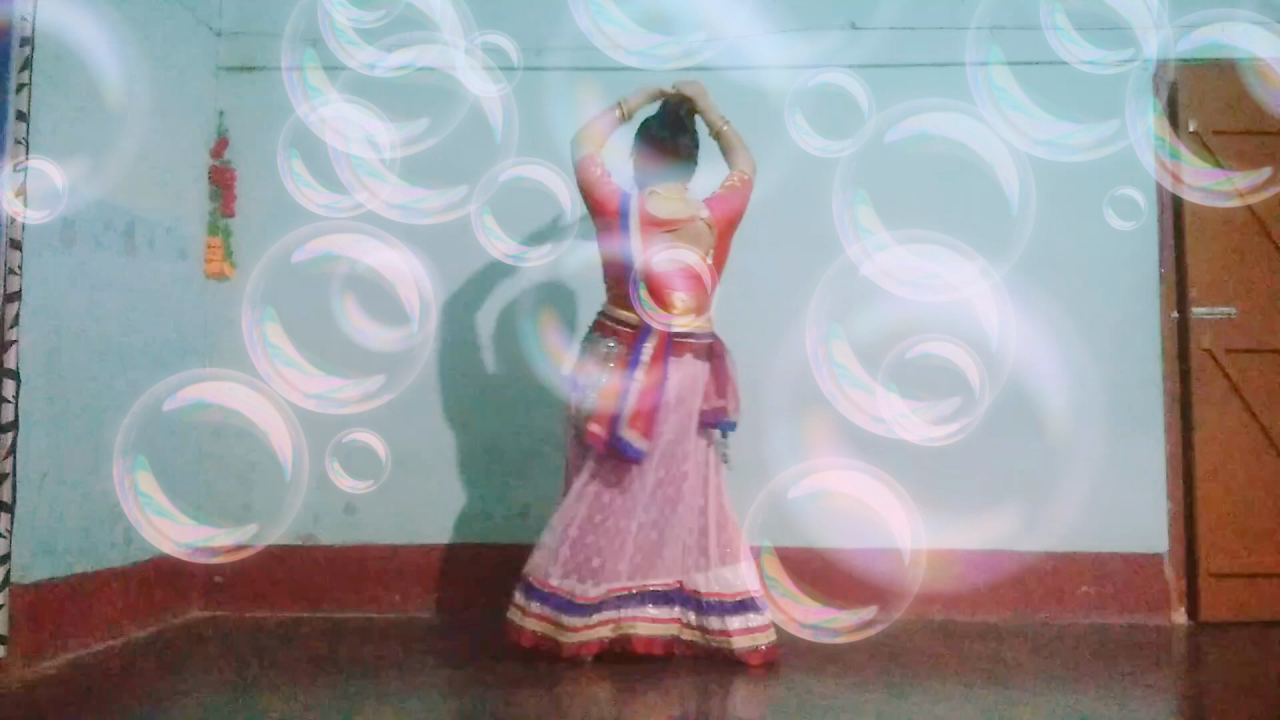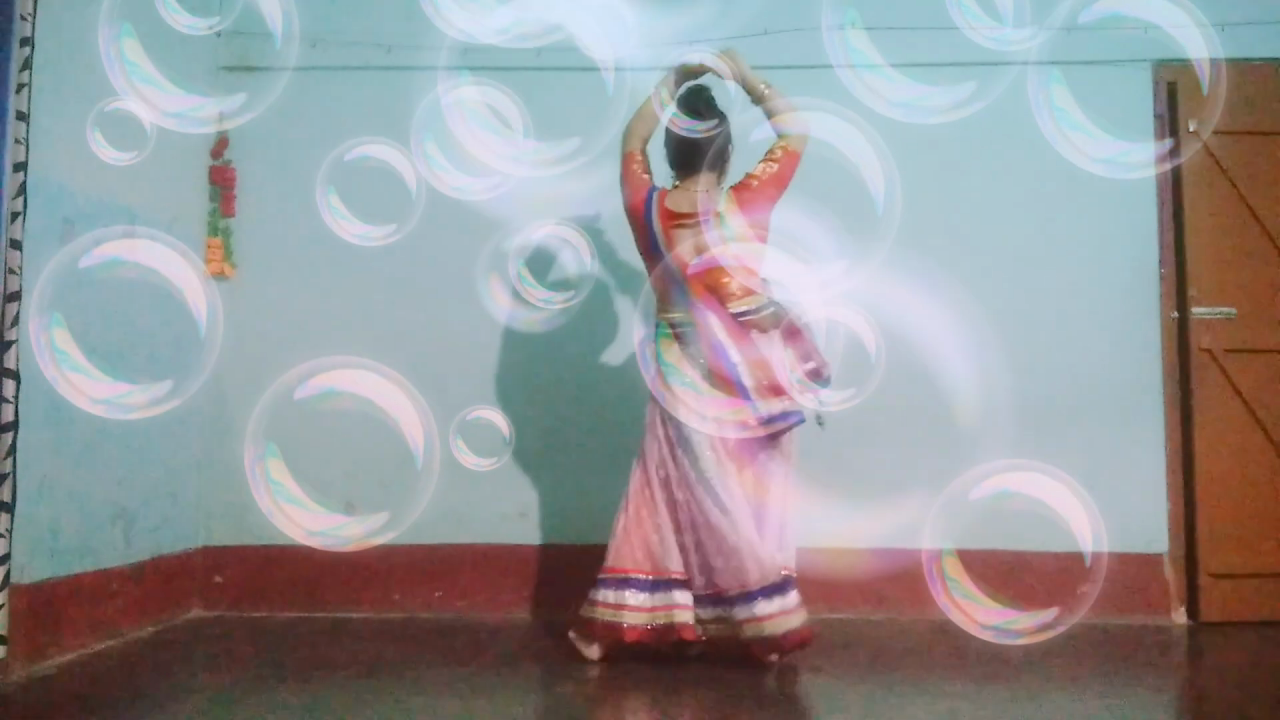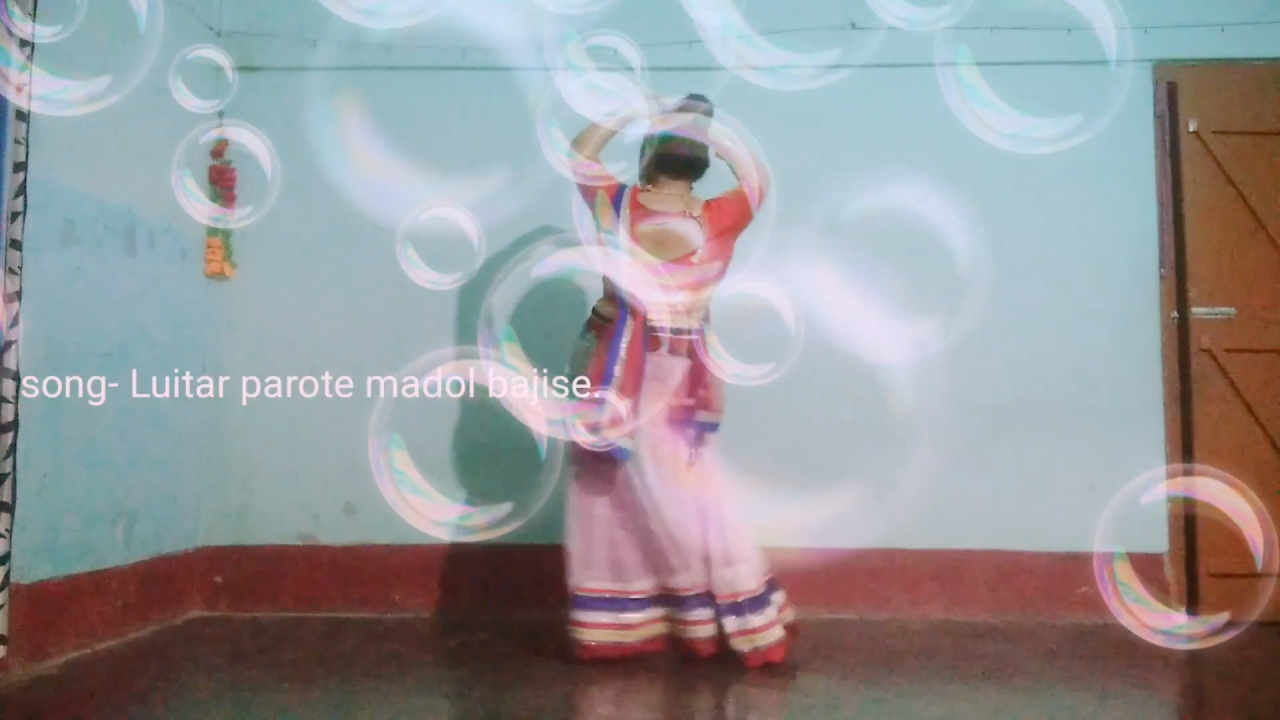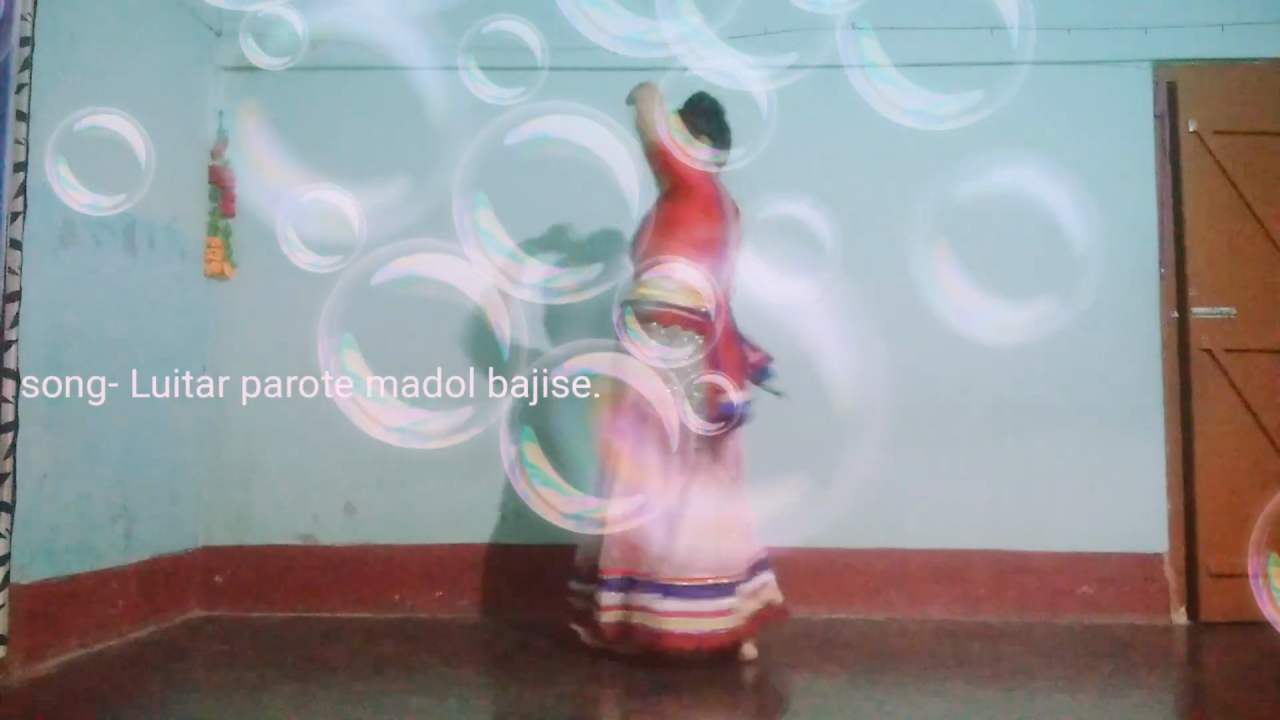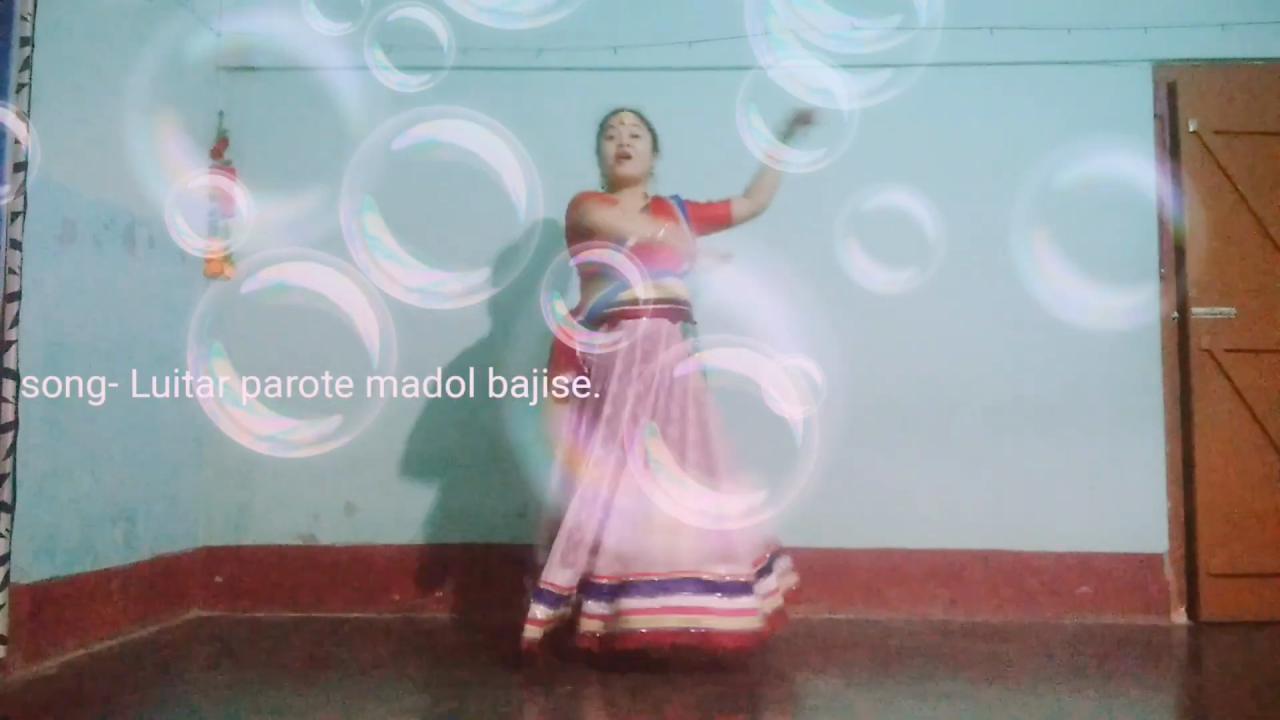
dt=0.7s
person 1, frame 1
left shoulder: (618, 212)
right shoulder: (717, 218)
left elbow: (583, 145)
right elbow: (744, 165)
left wrist: (636, 101)
right wrist: (707, 109)
left hip: (613, 373)
right hip: (684, 380)
left knee: (599, 503)
right knee: (693, 503)
left ankle: (576, 626)
right ankle: (743, 633)
person 1, frame 2
left shoulder: (646, 207)
right shoulder: (745, 206)
left elbow: (631, 144)
right elbow: (794, 136)
left wrist: (669, 84)
right wrist: (745, 77)
left hip: (688, 370)
right hip: (754, 369)
left knee: (663, 497)
right knee: (757, 500)
left ankle: (604, 631)
right ankle: (766, 630)
person 1, frame 3
left shoulder: (616, 204)
right shoulder: (715, 220)
left elbow: (581, 147)
right elbow: (756, 177)
right wrist: (706, 126)
left hip: (608, 368)
right hip: (674, 379)
left knee: (604, 498)
right knee: (690, 499)
left ankle: (605, 629)
right ankle: (747, 632)
person 1, frame 4
left shoulder: (694, 192)
right shoulder: (711, 202)
left elbow: (650, 119)
left wrist: (648, 98)
right wrist: (667, 117)
right hip: (702, 363)
left knee: (647, 489)
right knee: (710, 491)
left ankle: (635, 622)
right ankle: (735, 626)
person 1, frame 5
left shoulder: (679, 211)
right shoulder: (584, 205)
left elbow: (751, 203)
right elbow: (607, 219)
left wrist: (784, 142)
right wrist: (679, 239)
left hip: (670, 359)
right hip: (607, 362)
left knee: (682, 476)
right knee: (601, 483)
left ankle: (676, 615)
right ankle: (595, 610)
